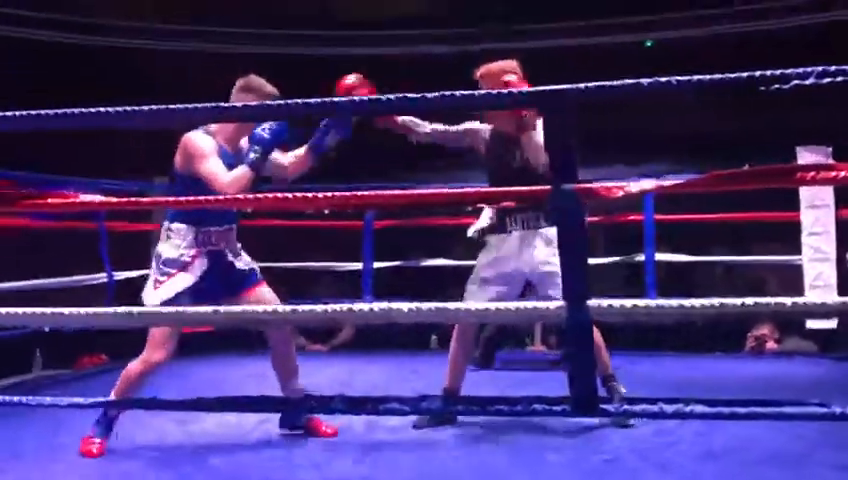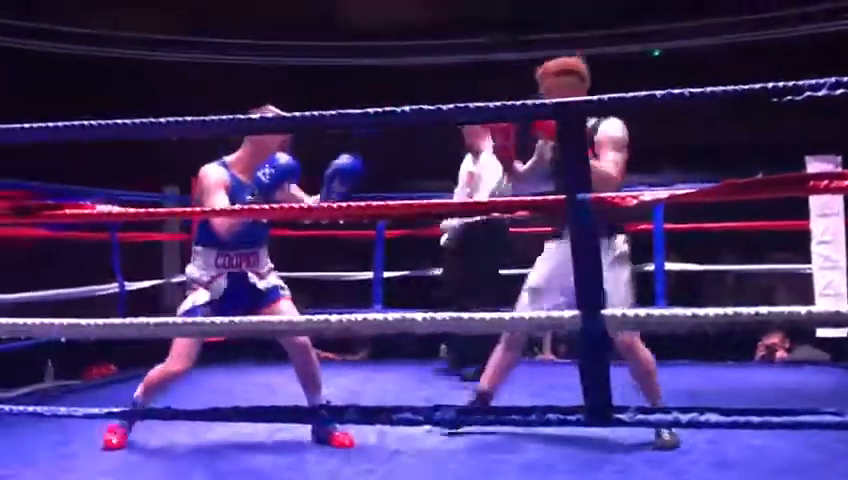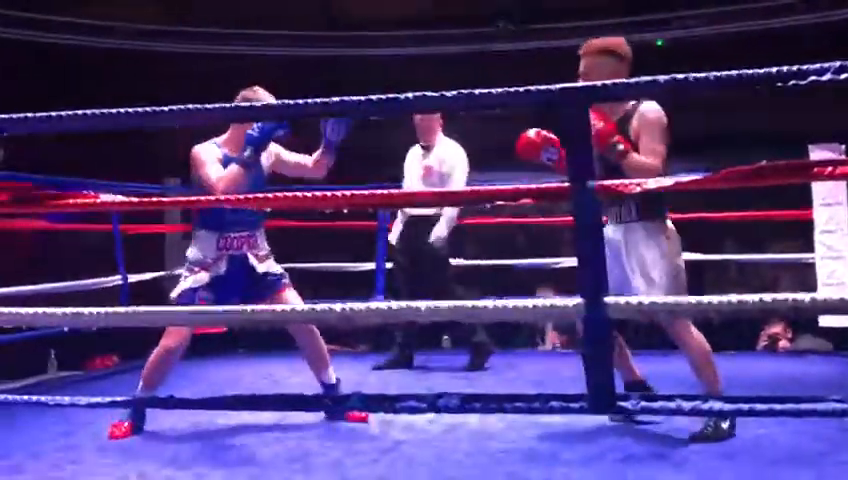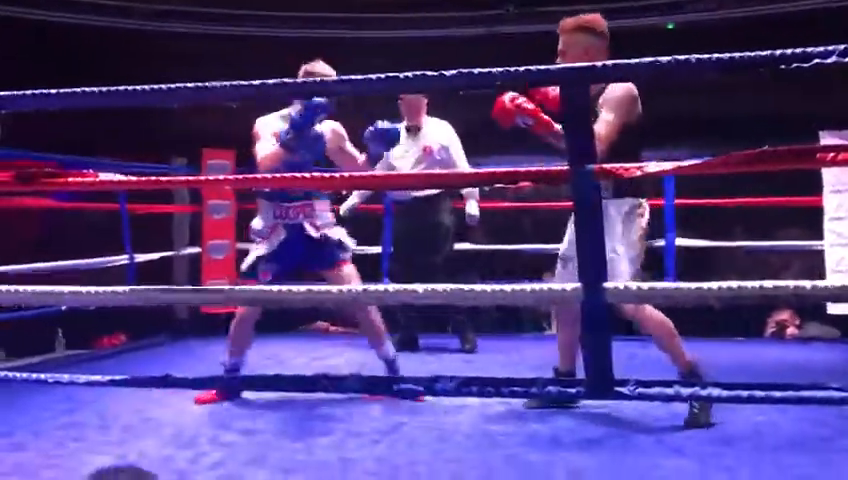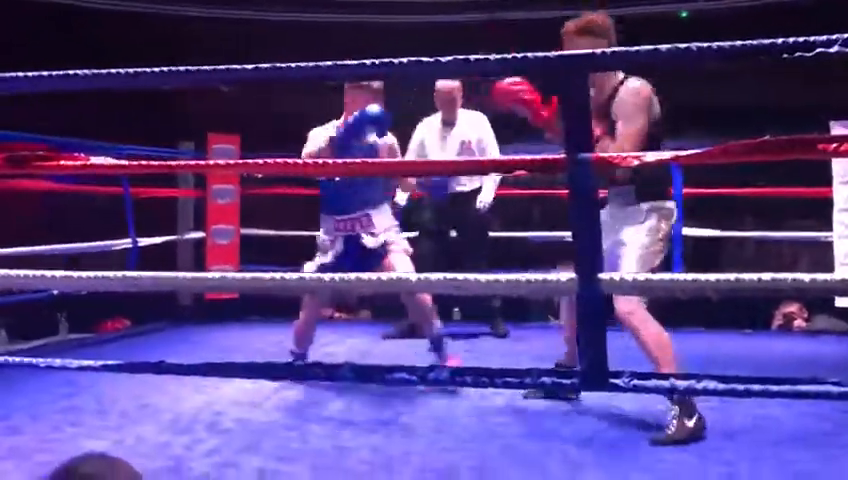
dt=0.4s
person 1, frame 1
left shoulder: (540, 125)
right shoulder: (478, 133)
left elbow: (545, 167)
right elbow: (424, 131)
left wrist: (523, 121)
right wrist: (384, 113)
left hip: (542, 237)
right hip: (501, 240)
right knee: (467, 321)
left ankle: (610, 384)
right ankle: (449, 401)
person 1, frame 2
left shoulder: (609, 130)
right shoulder: (551, 136)
left elbow: (610, 183)
right elbow: (522, 178)
right wrist: (504, 149)
left hip: (603, 248)
right hip: (561, 247)
left knee: (625, 339)
right knee: (517, 330)
right ankle: (480, 403)
person 1, frame 3
left shoulder: (647, 114)
right shoulder: (599, 117)
left elbow: (651, 175)
left wrist: (609, 142)
right wrist: (557, 156)
left hip: (646, 232)
right hip: (610, 231)
left knee: (674, 322)
left ankle: (720, 411)
right ankle: (637, 386)
person 1, frame 4
left shoulder: (620, 91)
right shoulder: (585, 94)
left elbow: (597, 147)
left wrist: (563, 109)
right wrist: (536, 120)
left hip: (620, 209)
left knee: (629, 303)
right knee: (564, 297)
left ankle: (693, 378)
right ankle: (565, 382)
person 1, frame 5
left shoulder: (633, 93)
right shoulder: (591, 94)
left elbow: (623, 163)
right elbow: (567, 139)
left wrist: (588, 130)
right wrist: (532, 110)
left hip: (644, 211)
right hip: (616, 210)
left knee: (627, 306)
right knee: (574, 291)
left ankle: (686, 411)
right ankle: (568, 373)
person 2, frame 1
left shoulder: (242, 145)
right shoulder: (196, 142)
left elbow: (287, 169)
right elbow: (228, 189)
left wrist: (322, 141)
right wrist: (258, 153)
left hip: (225, 253)
right hip: (183, 256)
left knee: (282, 327)
right knee: (156, 354)
left ankle: (295, 412)
right ankle: (102, 423)
person 2, frame 2
left shoulder: (273, 176)
right shoulder: (213, 175)
right elbow: (223, 228)
right wrist: (258, 193)
left hip: (257, 274)
right hip: (212, 278)
left knee: (301, 344)
right knee: (177, 365)
left ankle: (323, 424)
right ankle: (127, 416)
person 2, frame 3
left shoulder: (268, 152)
right shoulder: (205, 152)
left elbow: (317, 170)
right elbow: (222, 189)
left wrist: (330, 140)
right wrist: (250, 151)
left hip: (255, 256)
right hip: (211, 261)
left knee: (304, 325)
right knee: (173, 343)
left ankle: (334, 398)
right ankle: (136, 414)
person 2, frame 4
left shoulder: (331, 130)
right shoulder: (268, 125)
left elbow: (359, 172)
right elbow: (265, 166)
left wrist: (375, 150)
right wrist: (295, 132)
left hip: (318, 224)
right hip: (275, 229)
left knee: (358, 299)
right knee: (247, 310)
left ankle: (394, 373)
right ankle: (229, 382)
person 2, frame 5
left shoulder: (385, 141)
right shoulder: (324, 134)
left elbow: (405, 182)
right elbow: (306, 162)
right wrist: (342, 138)
left hip: (379, 229)
right hip: (338, 235)
left knee: (411, 289)
right knee: (310, 313)
left ankle: (439, 349)
right ankle: (297, 362)
person 3, frame 1
left shoulder: (540, 144)
right shoulder: (508, 145)
left elbow: (562, 186)
right elbow: (500, 192)
left wrist: (569, 223)
right wrist: (484, 219)
left hip: (532, 224)
right hip: (512, 224)
left ankle: (486, 350)
right ankle: (571, 347)
person 3, frame 2
left shoulder: (495, 157)
right shoulder: (469, 158)
left elbow: (486, 196)
left wrist: (455, 221)
right wrist: (451, 230)
left hip: (486, 231)
right hip: (465, 231)
left knee: (481, 296)
right knee: (455, 292)
left ankle: (484, 362)
right ankle: (458, 356)
person 3, frame 3
left shoulder: (452, 152)
right shoulder: (414, 153)
left elbow: (456, 193)
left wrist: (443, 226)
right wrist: (398, 226)
left hip: (436, 227)
right hip: (412, 226)
left knee: (441, 290)
right knee: (408, 291)
left ankle: (480, 345)
right ankle: (403, 352)
person 3, frame 4
left shoulder: (441, 130)
left elbow: (461, 167)
right elbow: (375, 170)
left wrist: (471, 200)
right wrist: (354, 198)
left hip: (434, 205)
right hip: (404, 208)
left knee: (438, 268)
right knee: (403, 271)
left ankle: (463, 329)
right ankle: (407, 334)
person 3, frame 5
left shoulder: (476, 122)
right shoulder: (425, 126)
left elbow: (493, 160)
right elbow: (412, 162)
left wrist: (487, 191)
right wrist: (402, 192)
left hip: (469, 199)
right hip: (436, 200)
left knee: (476, 260)
right knee: (424, 259)
left ankle: (493, 319)
right ankle: (413, 320)
